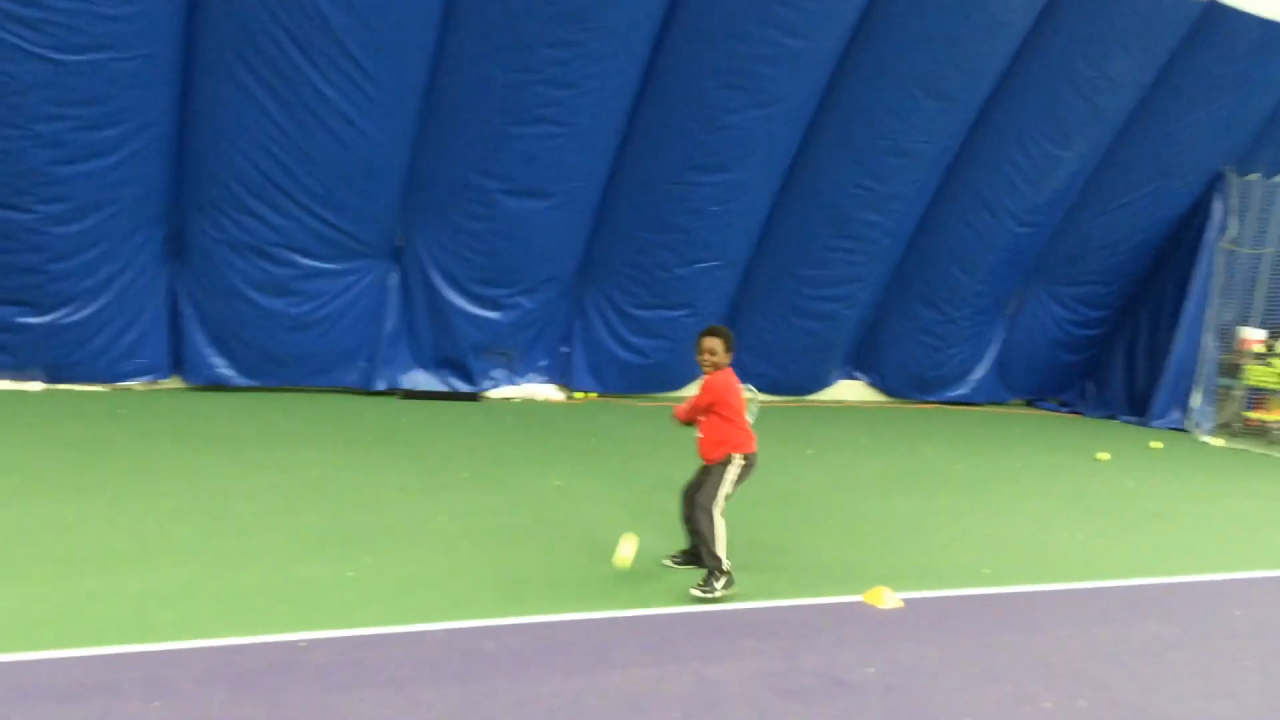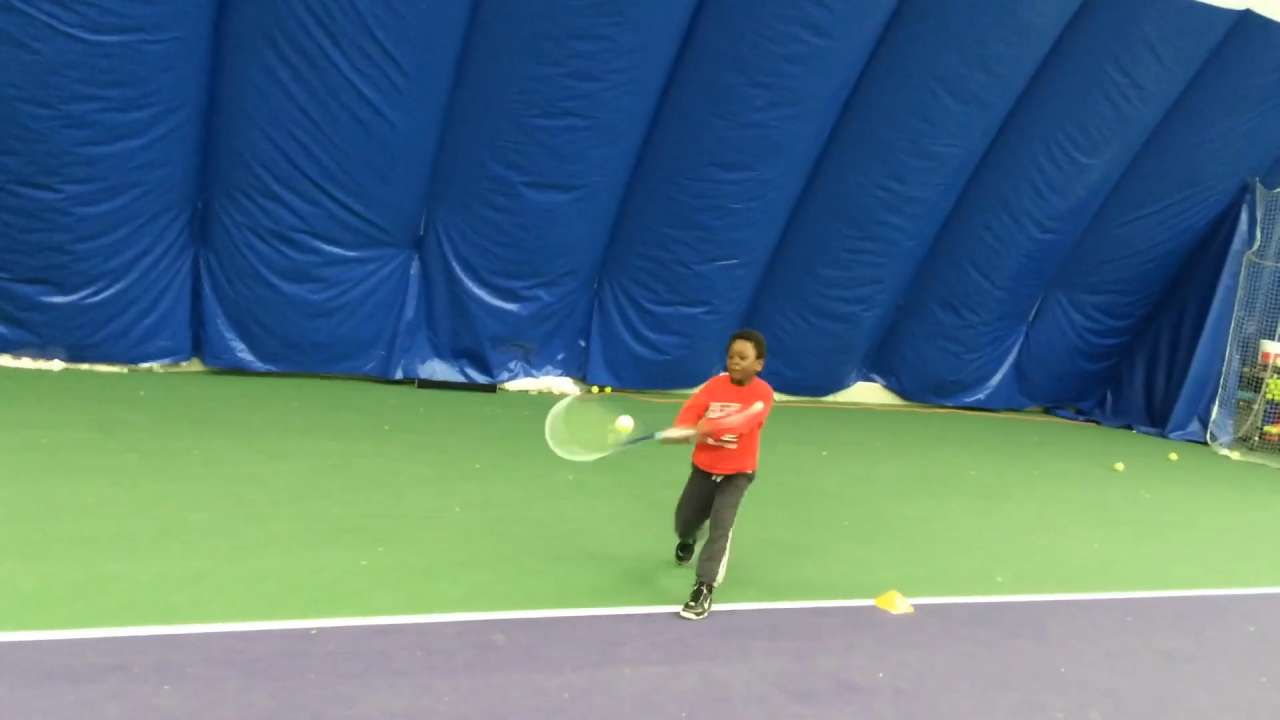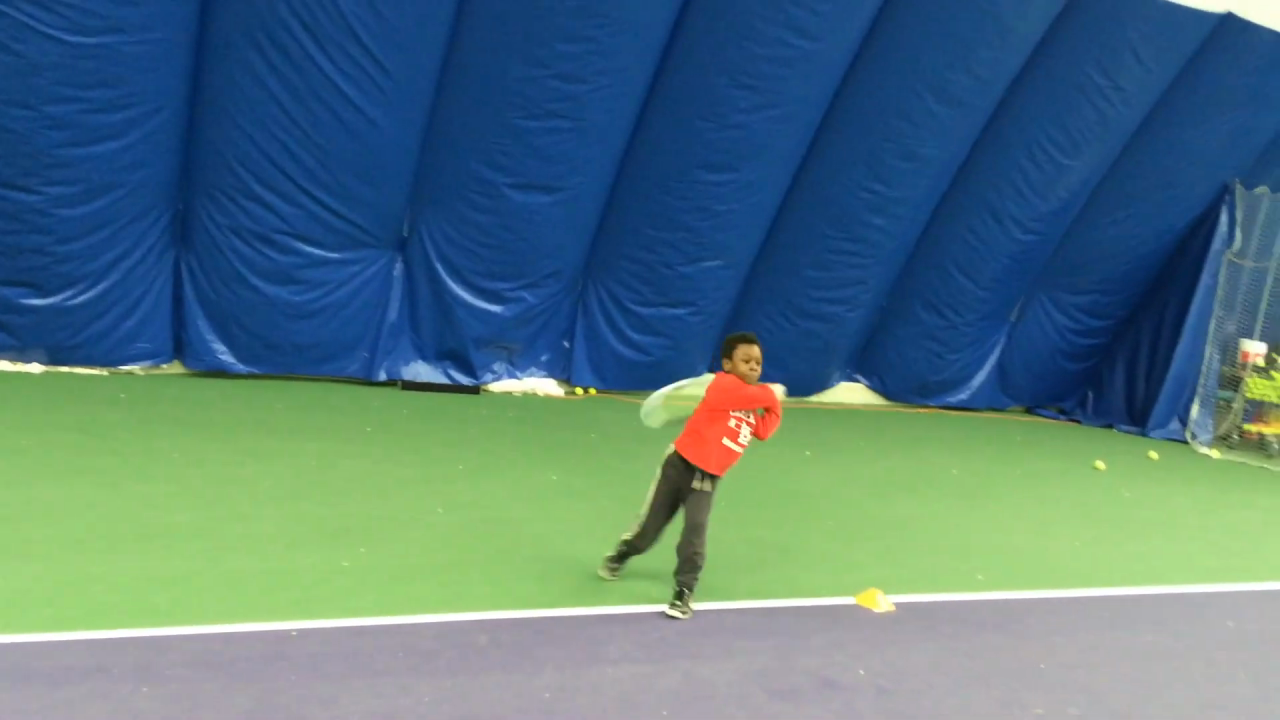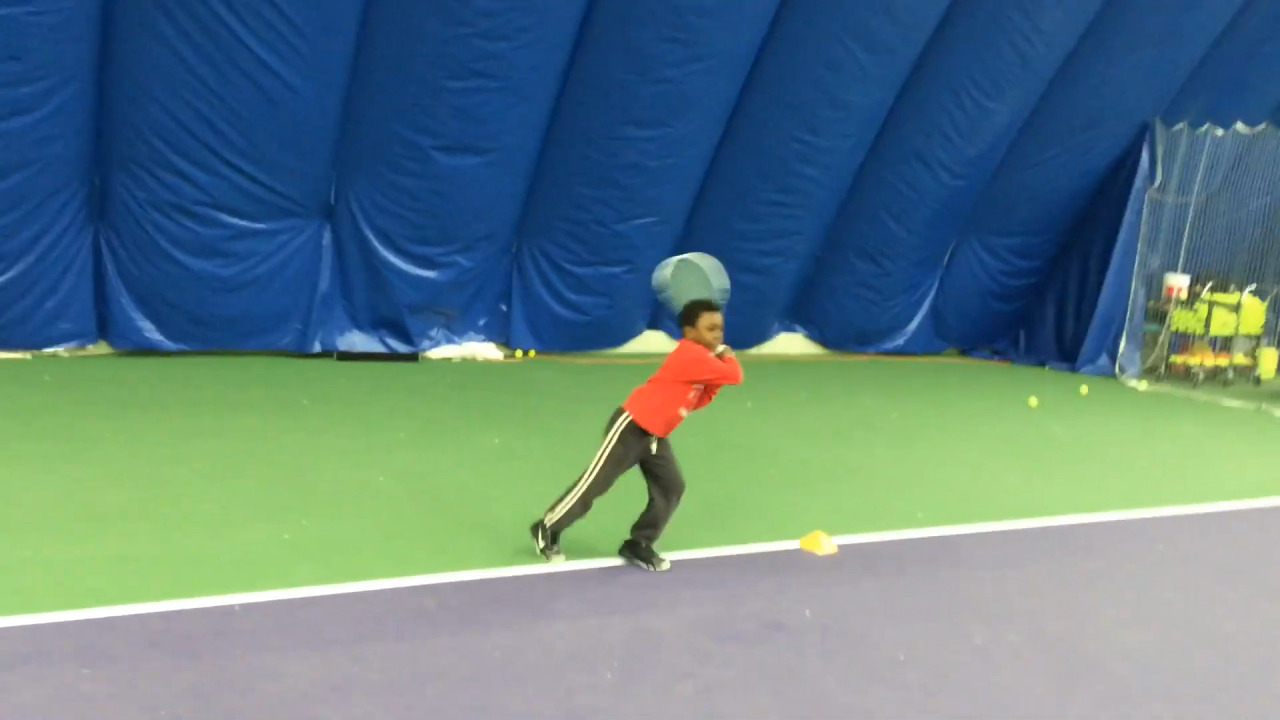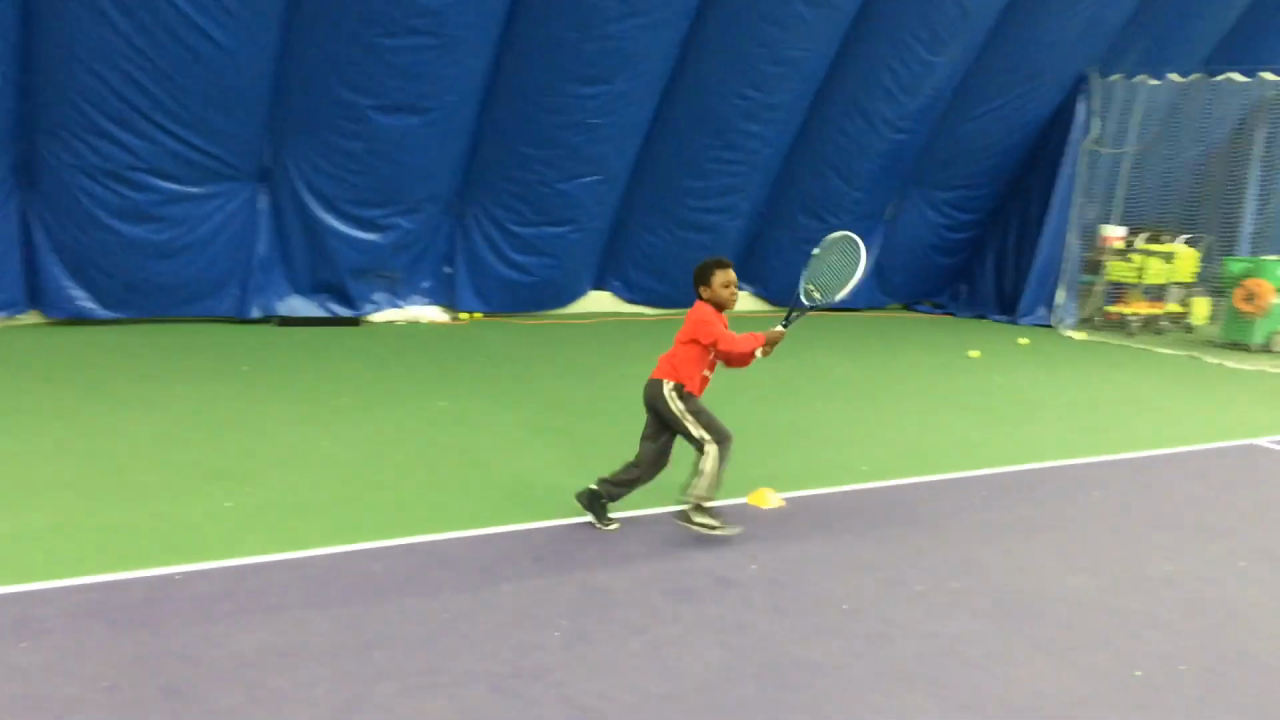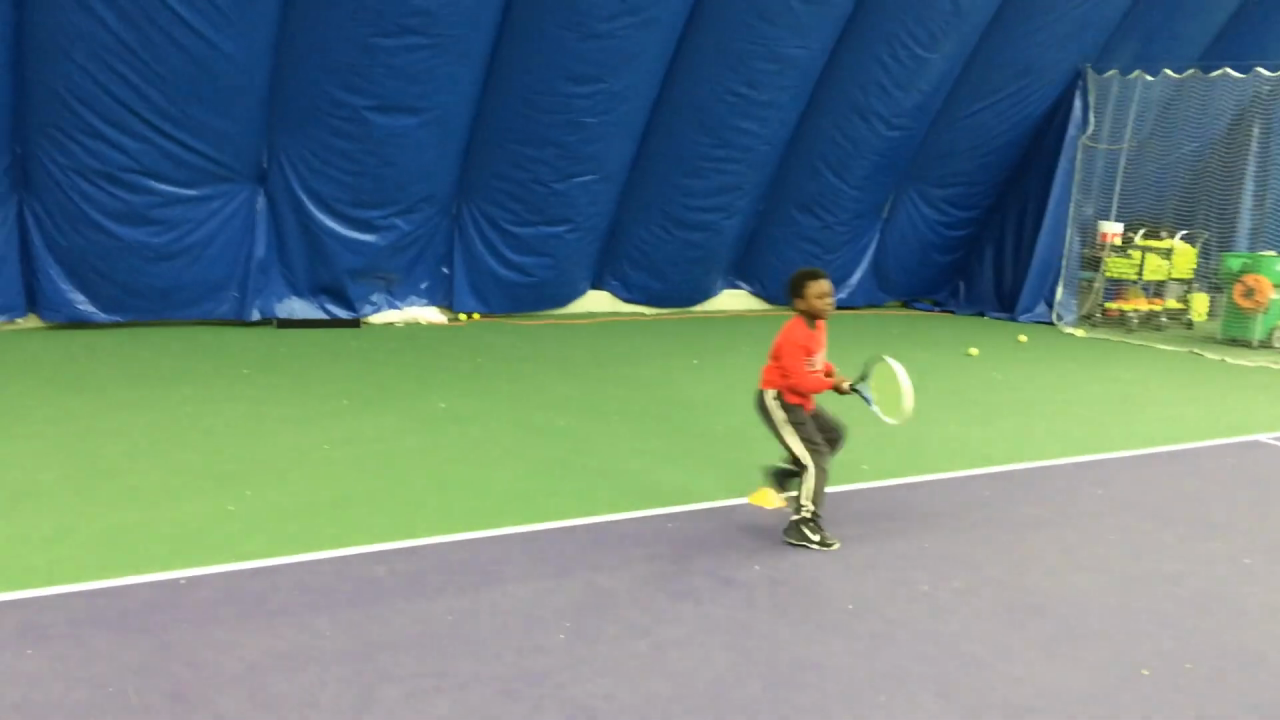
dt=0.3s
person 1, frame 1
left shoulder: (716, 383)
right shoulder: (724, 380)
left elbow: (688, 412)
left wrist: (679, 412)
right wrist: (690, 415)
left hip: (736, 457)
right hip: (718, 458)
left knee: (707, 505)
right knee: (691, 496)
left ankle: (720, 571)
right ankle: (696, 552)
person 1, frame 2
left shoulder: (762, 393)
right shoulder: (716, 384)
left elbow: (743, 423)
right elbow: (693, 408)
left wrist: (704, 429)
right wrist: (685, 429)
left hip: (738, 473)
right hip: (706, 468)
left knee: (721, 526)
right knee: (685, 518)
left ankle: (703, 590)
right ankle: (686, 544)
person 1, frame 3
left shoulder: (752, 404)
right shoulder: (724, 384)
left elbow: (764, 432)
right elbow: (762, 396)
left wrist: (774, 401)
right wrist: (771, 393)
left hip: (709, 476)
right hip: (684, 464)
left knee: (696, 529)
right knee: (653, 522)
left ankle: (684, 590)
right ankle: (622, 553)
person 1, frame 4
left shoulder: (700, 360)
right shoulder: (693, 355)
left elbow: (696, 400)
right elbow: (733, 375)
left wrist: (719, 364)
right wrist: (729, 359)
left hip: (655, 435)
right hip: (632, 426)
left knee: (671, 489)
right knee: (595, 482)
left ankle: (639, 546)
right ankle: (547, 529)
person 1, frame 5
left shoulder: (718, 318)
right shoulder: (702, 316)
left elbow: (732, 356)
right elbow: (728, 343)
left wrist: (758, 350)
right wrist: (764, 337)
left hip: (676, 392)
right hip: (669, 389)
left knee: (652, 457)
right knee: (717, 441)
left ankle: (596, 496)
right ankle: (696, 508)
person 1, frame 6
left shoulder: (818, 326)
right shoulder: (795, 336)
right elbow: (796, 379)
left wrist: (833, 374)
right wrist: (831, 385)
left hip: (800, 400)
right hip: (778, 401)
left knee: (834, 433)
right knee: (814, 458)
left ankle: (785, 476)
right ankle: (803, 524)
